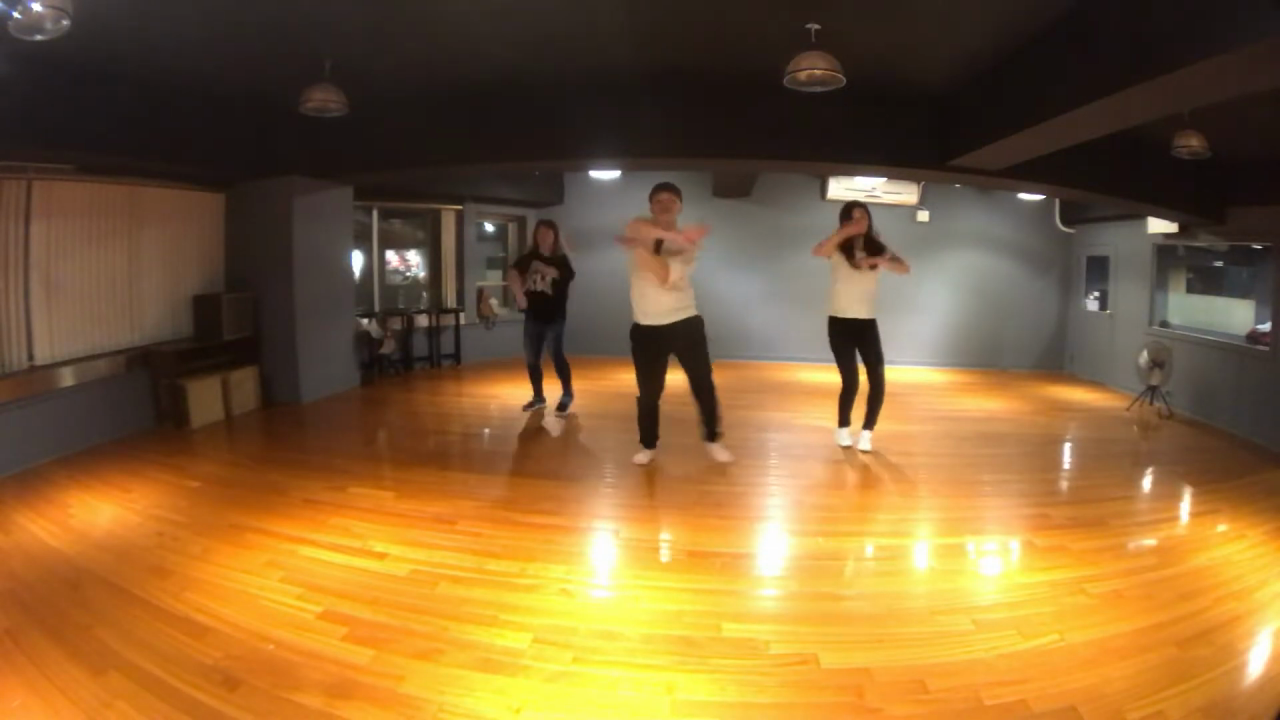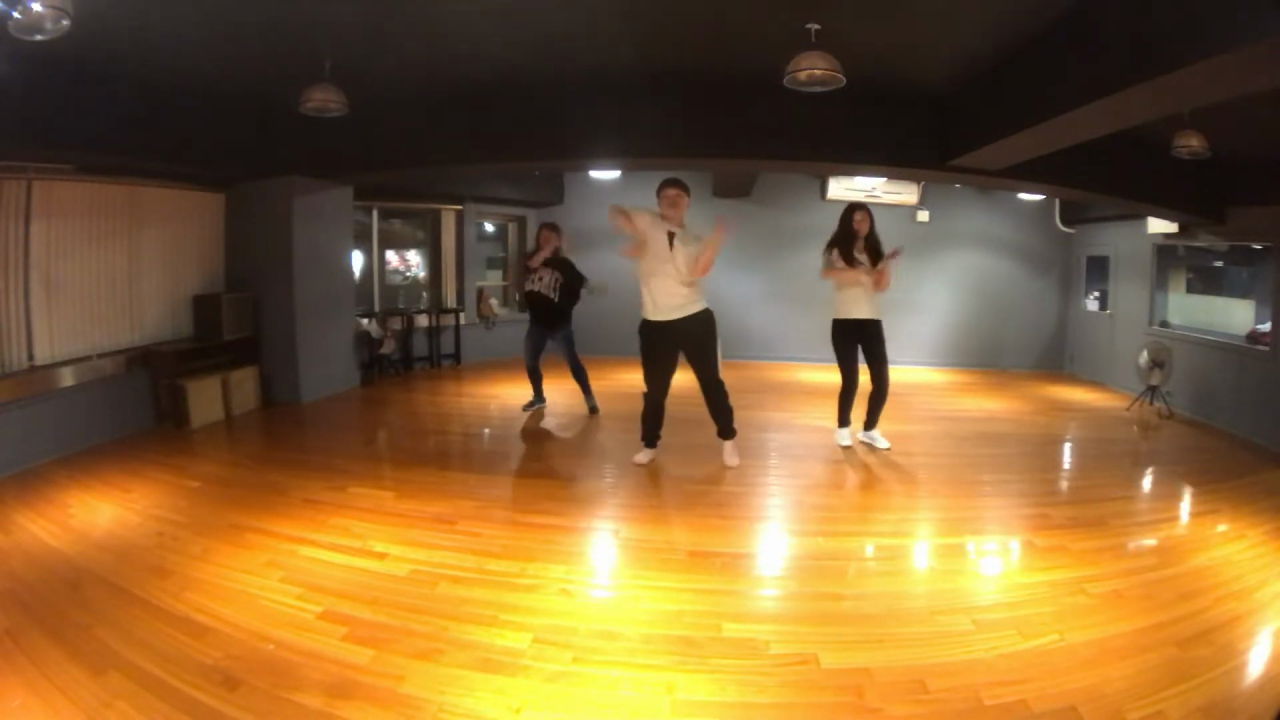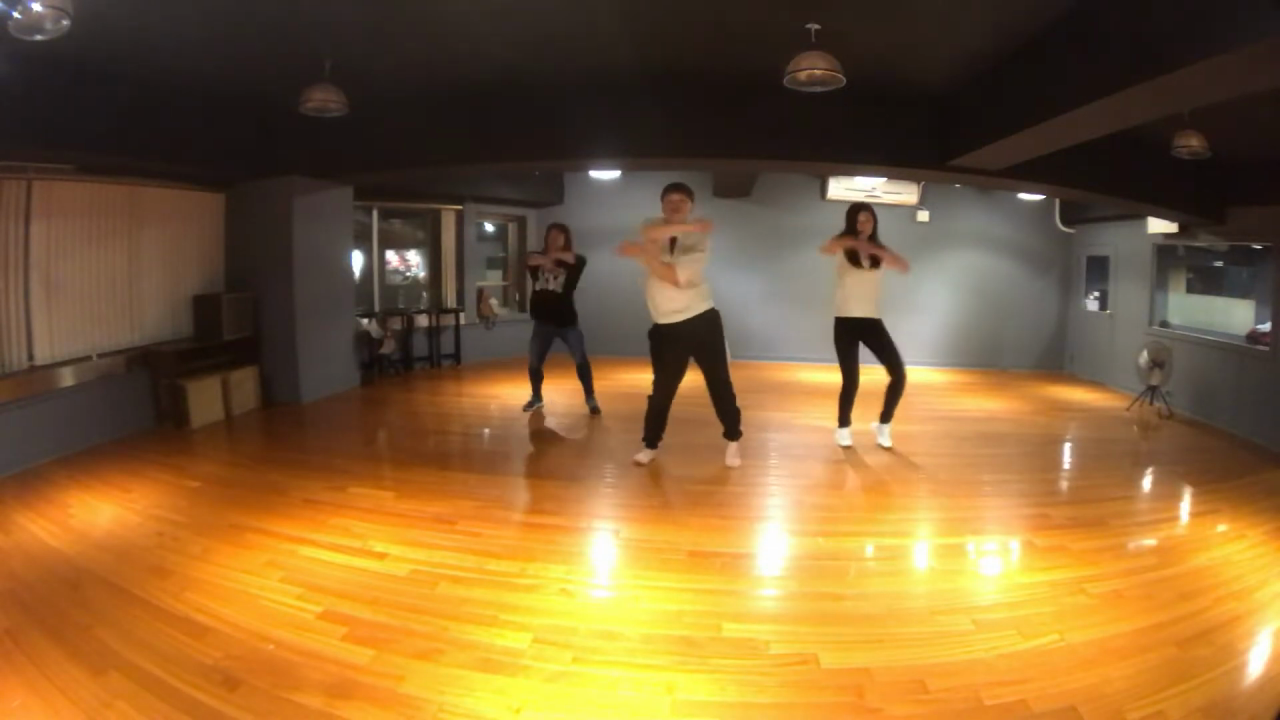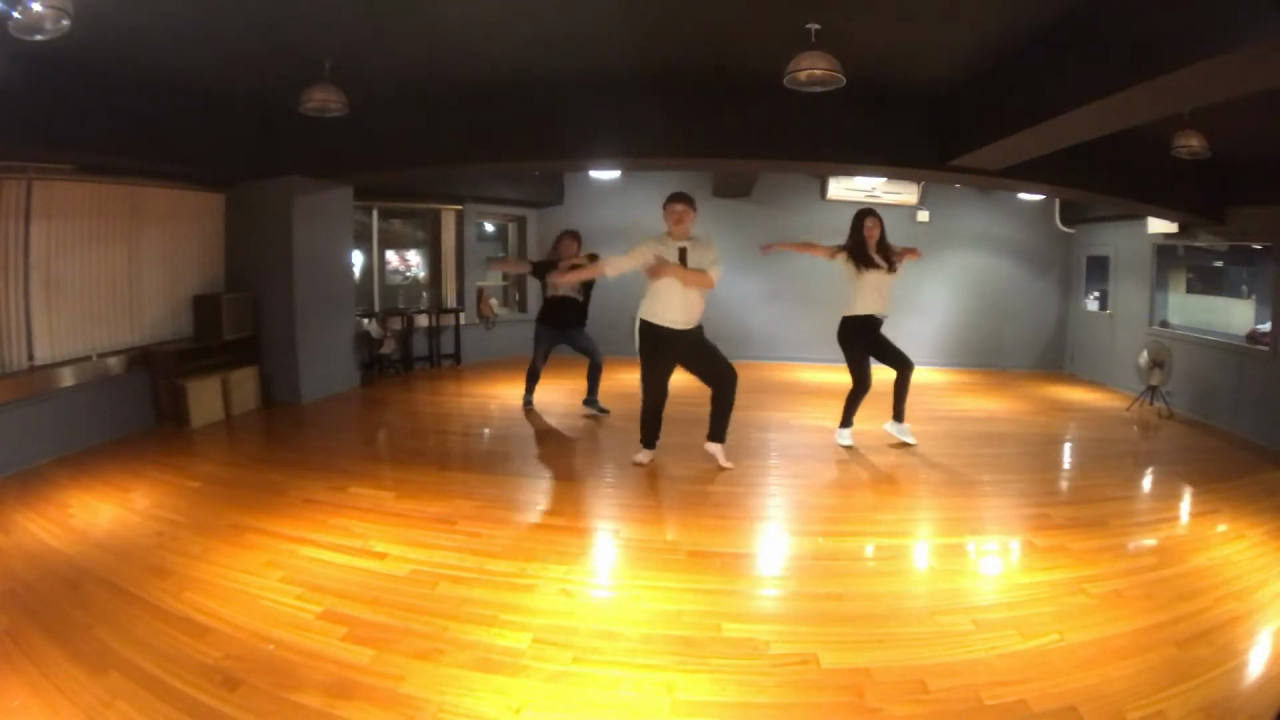
dt=0.2s
person 1, frame 1
left shoulder: (686, 246)
right shoulder: (644, 226)
left elbow: (665, 277)
right elbow: (635, 229)
left wrist: (640, 247)
right wrist: (676, 235)
left hip: (684, 324)
right hip: (646, 328)
left knee: (702, 383)
right knee: (648, 391)
left ankle: (713, 439)
right ankle: (648, 445)
person 1, frame 2
left shoulder: (694, 241)
right shoulder: (644, 222)
left elbow: (696, 274)
right elbow: (615, 213)
left wrist: (716, 243)
right wrist: (634, 236)
left hip: (694, 320)
right hip: (656, 324)
left knee: (710, 382)
right knee: (655, 388)
left ankle: (728, 440)
right ankle: (649, 445)
person 1, frame 3
left shoulder: (700, 245)
right shoulder: (656, 228)
left elbow: (678, 277)
right elbow: (648, 234)
left wrist: (643, 255)
right wrist: (686, 226)
left hip: (703, 321)
right hip: (666, 328)
left knee: (719, 383)
right knee: (663, 388)
left ankle: (732, 441)
right ankle: (650, 445)
person 1, frame 4
left shoulder: (706, 249)
right shoulder: (652, 248)
left elbow: (708, 280)
right elbow: (610, 266)
left wrist: (671, 270)
right wrist: (570, 276)
left hip: (690, 333)
right hip: (655, 331)
left knee: (726, 379)
right knee: (654, 392)
left ankle: (715, 441)
right ankle: (648, 445)
person 2, frame 1
left shoulder: (877, 249)
right shoulder: (838, 248)
left elbow: (904, 269)
right elbow: (818, 251)
left wrist: (883, 260)
right wrist: (844, 232)
left hip: (867, 323)
right hip: (840, 323)
left knee: (877, 382)
right knee: (851, 381)
left ankle: (866, 430)
right ankle: (843, 428)
person 2, frame 2
left shoulder: (876, 253)
right shoulder: (836, 250)
left elbow: (883, 286)
right elbow: (828, 274)
left wrist: (880, 268)
right wrist: (862, 272)
left hip: (871, 324)
right hip: (844, 324)
left knee: (881, 382)
right knee: (850, 382)
left ankle: (869, 430)
right ankle: (843, 428)
person 2, frame 3
left shoulder: (877, 249)
right shoulder: (843, 248)
left elbow: (903, 267)
right elbow: (826, 248)
left wrist: (882, 253)
right wrist: (856, 243)
left hip: (872, 322)
right hip: (846, 323)
left knee: (898, 375)
right knee: (851, 381)
left ankle: (883, 424)
right ankle: (843, 428)
person 2, frame 4
left shoulder: (889, 253)
right shoulder: (849, 253)
left elbow: (916, 254)
right elbow: (811, 248)
left wrist: (906, 254)
right wrist: (777, 245)
left hip: (871, 327)
right hip: (854, 325)
left knee: (905, 366)
right knee: (862, 383)
left ankle: (897, 423)
right ankle: (844, 428)
person 3, frame 1
left shoulder: (560, 259)
right shoulder: (527, 258)
left elbow: (568, 275)
right elbow: (512, 273)
left wrist: (546, 268)
right wrist: (519, 293)
left hip: (553, 317)
right hip: (533, 317)
left knee: (555, 354)
right knee: (532, 359)
left ankle: (567, 395)
right ankle: (538, 397)
person 3, frame 2
left shoulder: (564, 264)
right shoulder: (534, 259)
left elbow: (580, 282)
right elbow: (532, 264)
right wrist: (547, 249)
left hip: (559, 322)
right hip: (537, 322)
left knee: (572, 361)
right knee: (530, 361)
left ankle: (590, 399)
right ankle: (538, 397)
person 3, frame 3
left shoulder: (570, 262)
right shoulder: (539, 258)
left elbow: (579, 259)
right elbow: (530, 260)
left wrist: (558, 256)
right wrist: (548, 259)
left hip: (567, 321)
right hip: (543, 322)
left knee: (581, 359)
right knee: (535, 362)
left ankle: (591, 399)
right ankle: (536, 398)
person 3, frame 4
left shoulder: (584, 267)
right shoulder: (548, 266)
left elbow: (596, 260)
right elbow: (525, 267)
left wrist: (573, 261)
right wrist: (501, 266)
left hip: (574, 328)
right hip: (548, 326)
left knee: (597, 358)
right knee: (537, 364)
left ankle: (591, 400)
right ankle: (528, 396)
